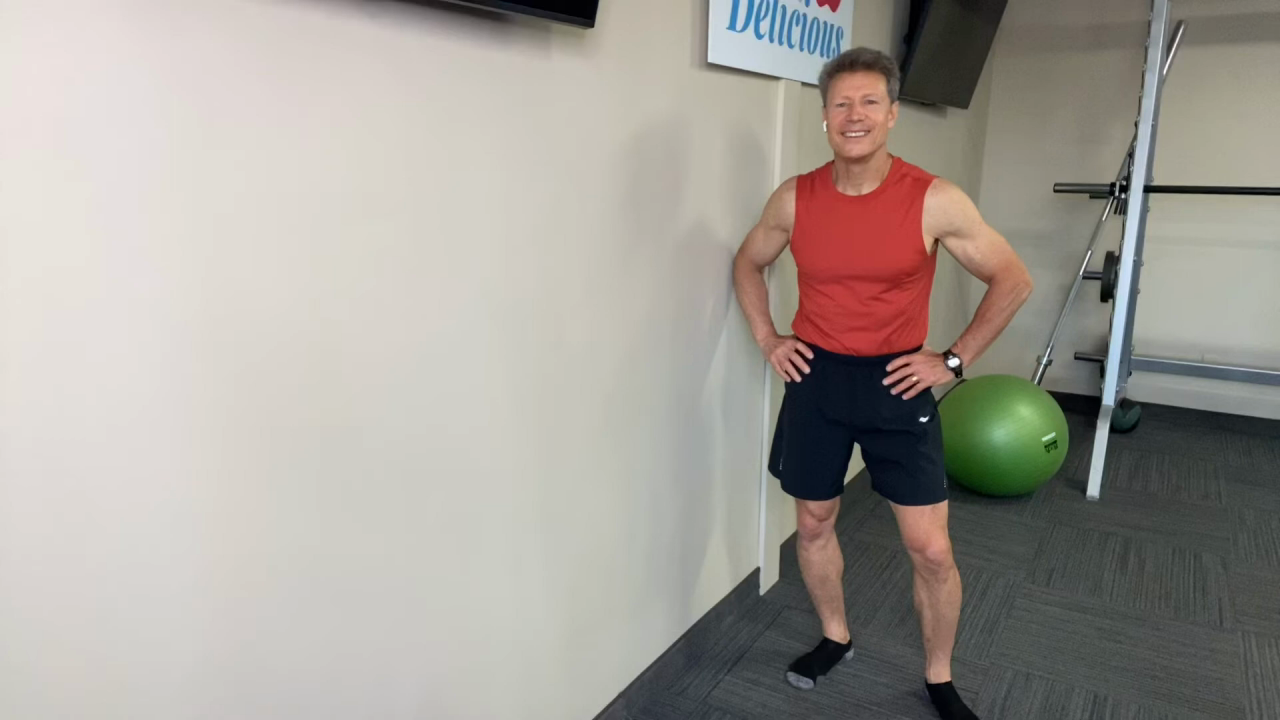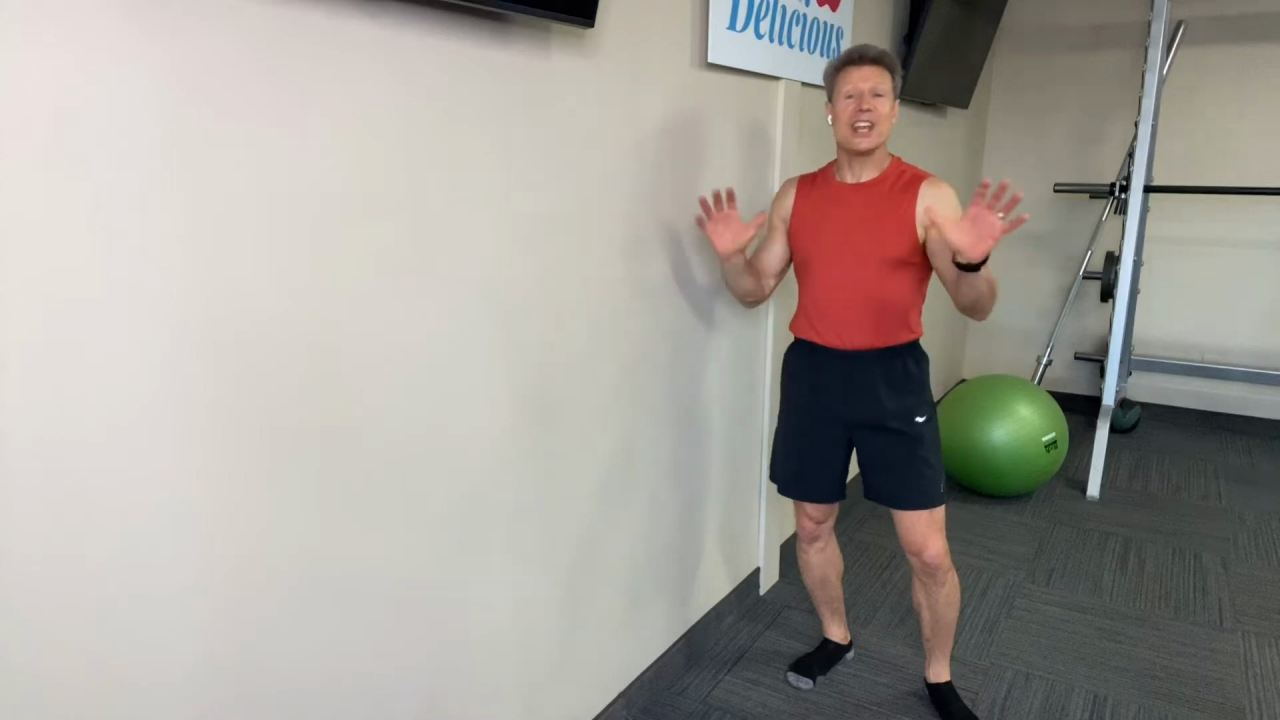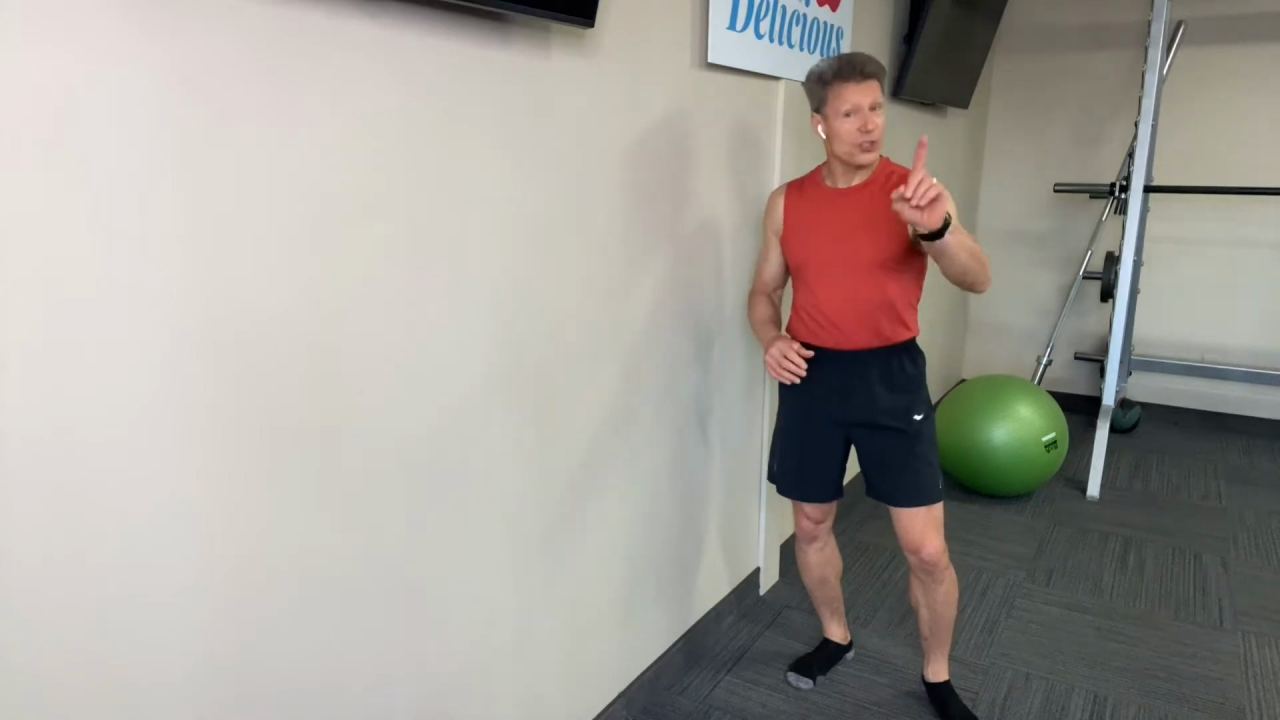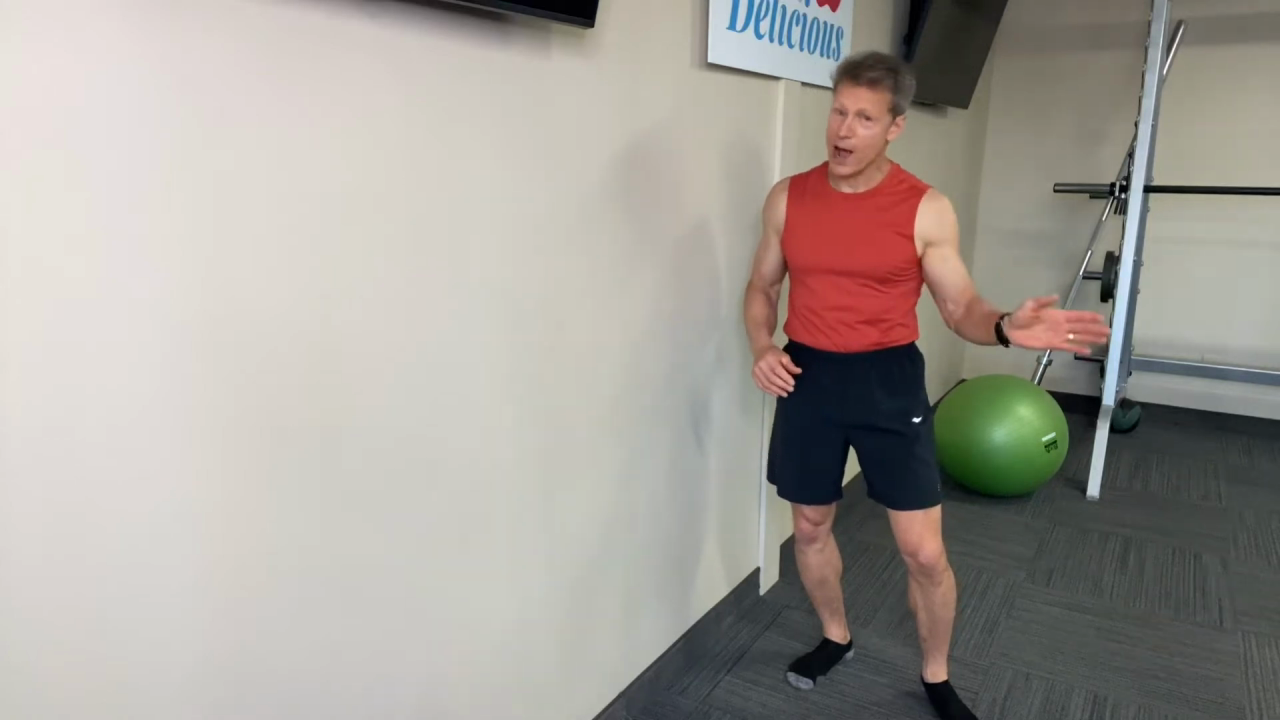
dt=1s
person 1, frame 1
left shoulder: (935, 200)
right shoulder: (794, 198)
left elbow: (1013, 281)
right elbow: (747, 264)
left wrist: (954, 359)
right wrist: (767, 338)
left hip: (896, 383)
right hip: (816, 379)
left knee: (931, 549)
right knee: (813, 522)
right ankle: (835, 637)
person 1, frame 2
left shoulder: (928, 194)
right shoulder: (796, 194)
left elbow: (976, 308)
right elbow: (756, 290)
left wrist: (972, 260)
right wrist: (731, 253)
left hip: (893, 378)
right hip: (812, 374)
left knee: (928, 552)
right knee: (812, 524)
right ankle: (836, 637)
person 1, frame 3
left shoulder: (914, 189)
right shoulder: (786, 201)
left elbow: (977, 279)
right elbow: (764, 290)
left wrist: (936, 226)
right wrist: (770, 340)
left hip: (889, 376)
right hip: (811, 376)
left knee: (926, 549)
right knee: (810, 524)
right ankle: (835, 636)
person 1, frame 4
left shoulder: (926, 209)
right shoulder: (787, 197)
left elbow: (961, 309)
right elbow: (761, 286)
left wrist: (1010, 328)
right wrist: (762, 346)
left hip: (888, 380)
right hip: (808, 377)
left knee: (924, 552)
right knee: (810, 526)
right ankle: (835, 636)
